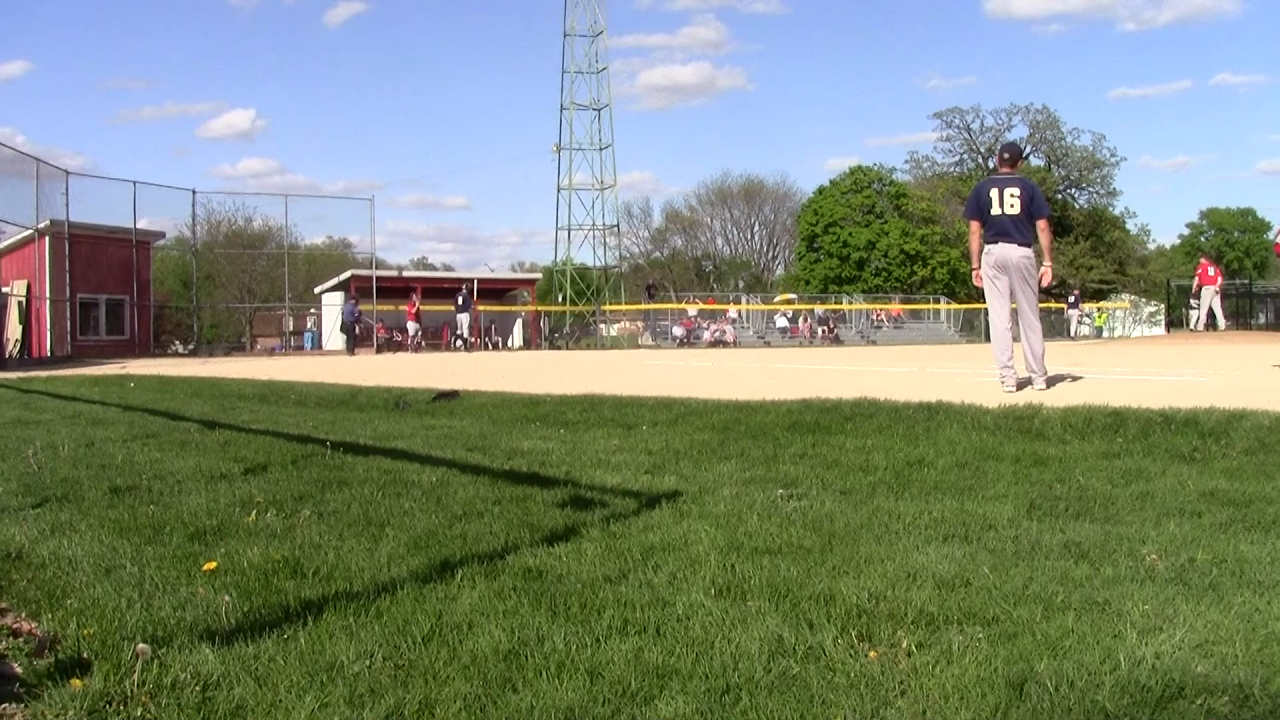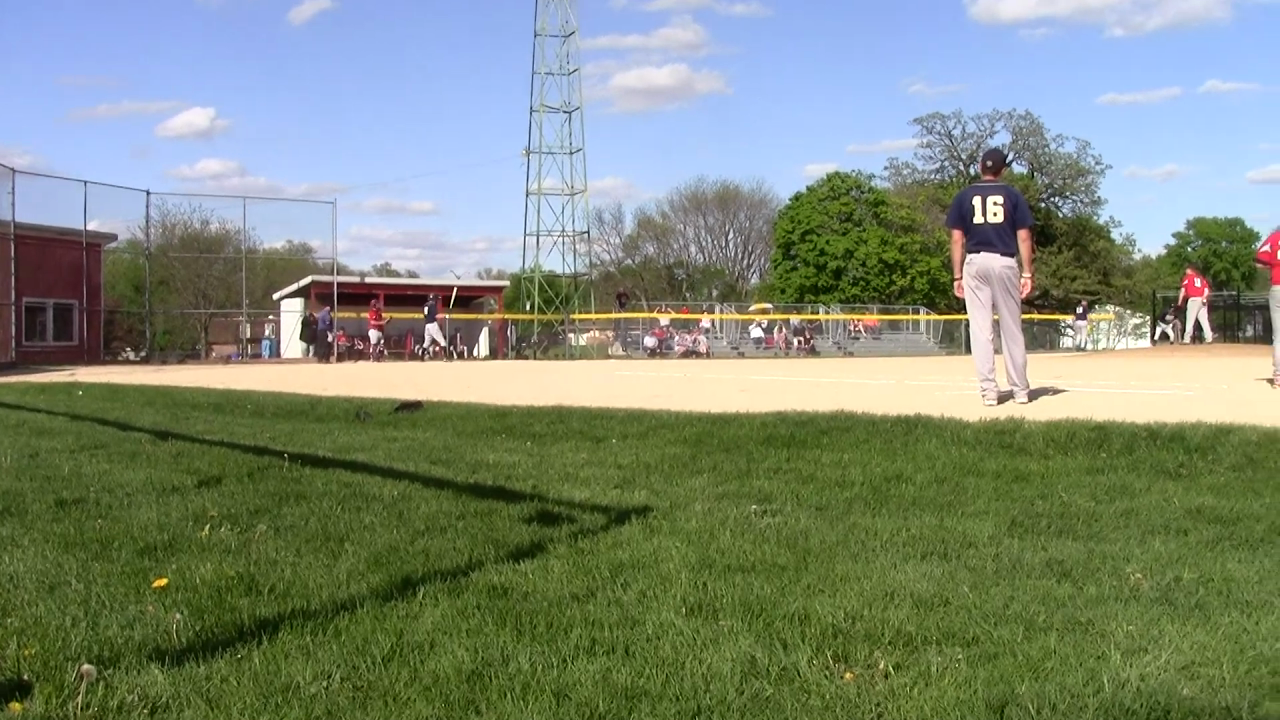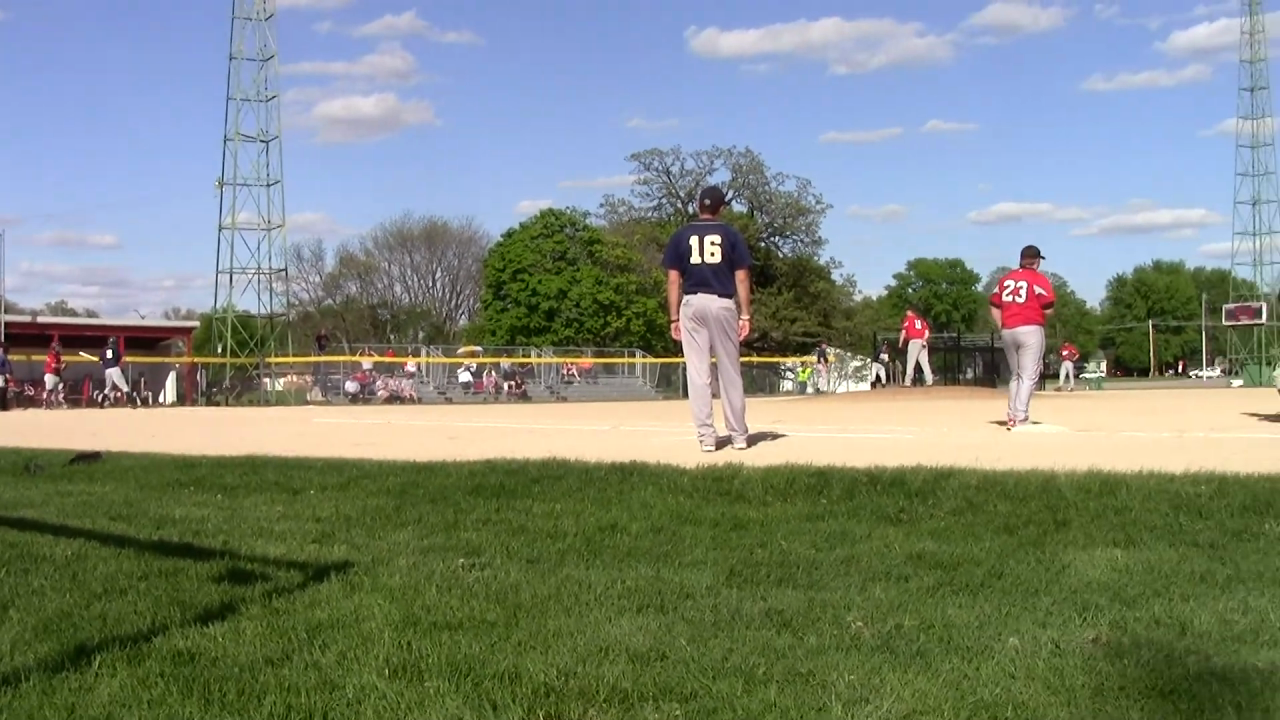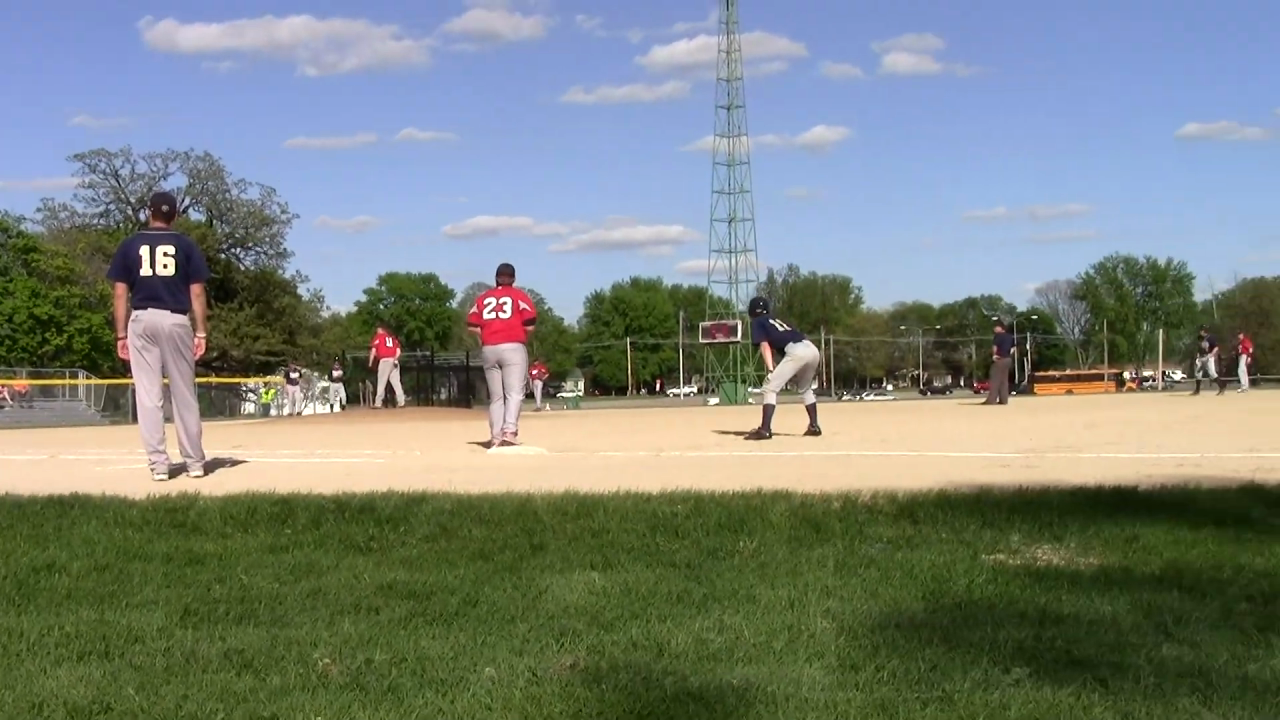
dt=1s
person 1, frame 1
left shoulder: (981, 188)
right shoulder: (1029, 187)
left elbow: (974, 230)
right elbow: (1042, 227)
left wrist: (975, 265)
right wrist: (1047, 262)
left hip: (993, 253)
right hip: (1022, 253)
left knee: (999, 318)
right knee: (1029, 317)
left ankle: (1007, 377)
right ankle: (1038, 376)
person 1, frame 2
left shoulder: (964, 196)
right shoulder: (1013, 195)
left elbow: (957, 239)
right elbow: (1024, 237)
left wrist: (957, 275)
right wrist: (1027, 273)
left hip: (975, 263)
right hip: (1005, 264)
left knee: (980, 329)
right knee: (1012, 329)
left ankle: (988, 390)
right ankle: (1020, 389)
person 1, frame 3
left shoulder: (681, 235)
right shoulder: (731, 234)
left elbow: (673, 280)
right elbow: (741, 278)
left wrist: (674, 317)
right wrist: (745, 314)
left hip: (692, 305)
right hip: (723, 305)
left knee: (698, 372)
right knee: (730, 372)
left ankle: (706, 435)
right ankle: (738, 434)
person 1, frame 4
left shoulder: (129, 245)
right shoulder: (186, 245)
left elbow: (120, 294)
right elbow: (197, 293)
left wrist: (121, 334)
right wrist: (201, 332)
left hip: (141, 321)
right hip: (176, 321)
left knee: (148, 396)
right knee: (184, 394)
left ankle: (158, 463)
right ankle: (194, 462)
